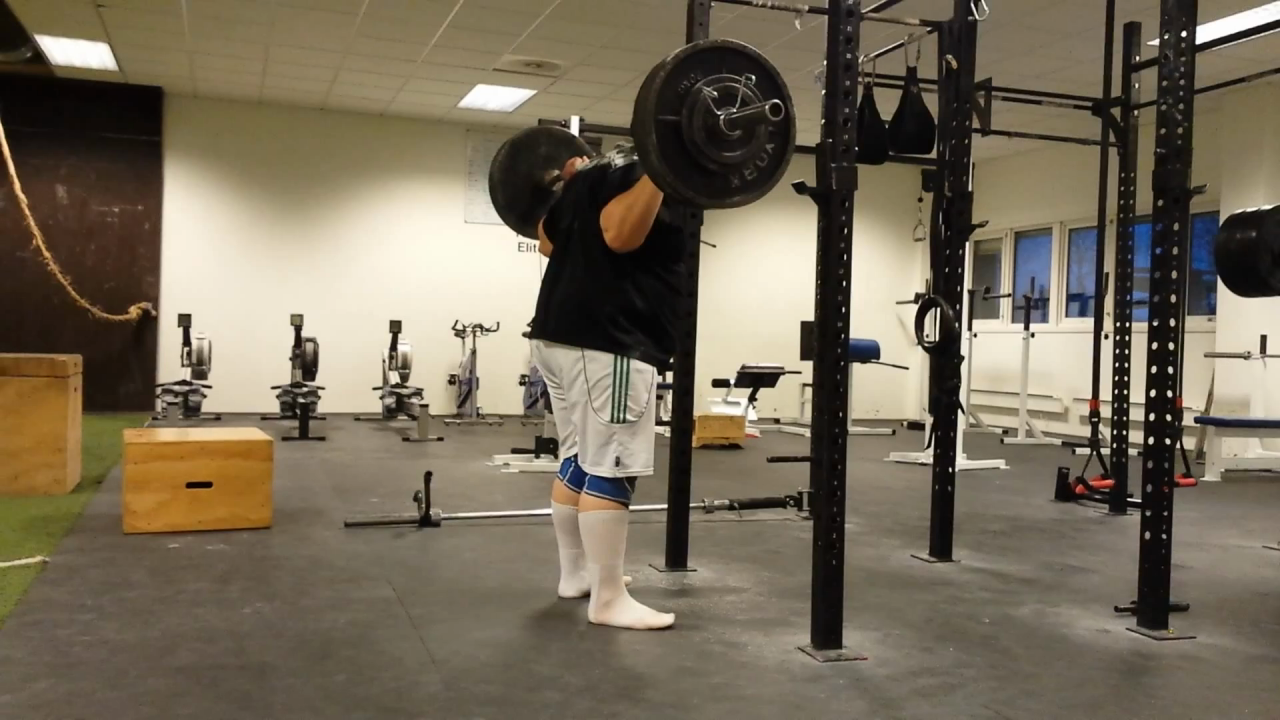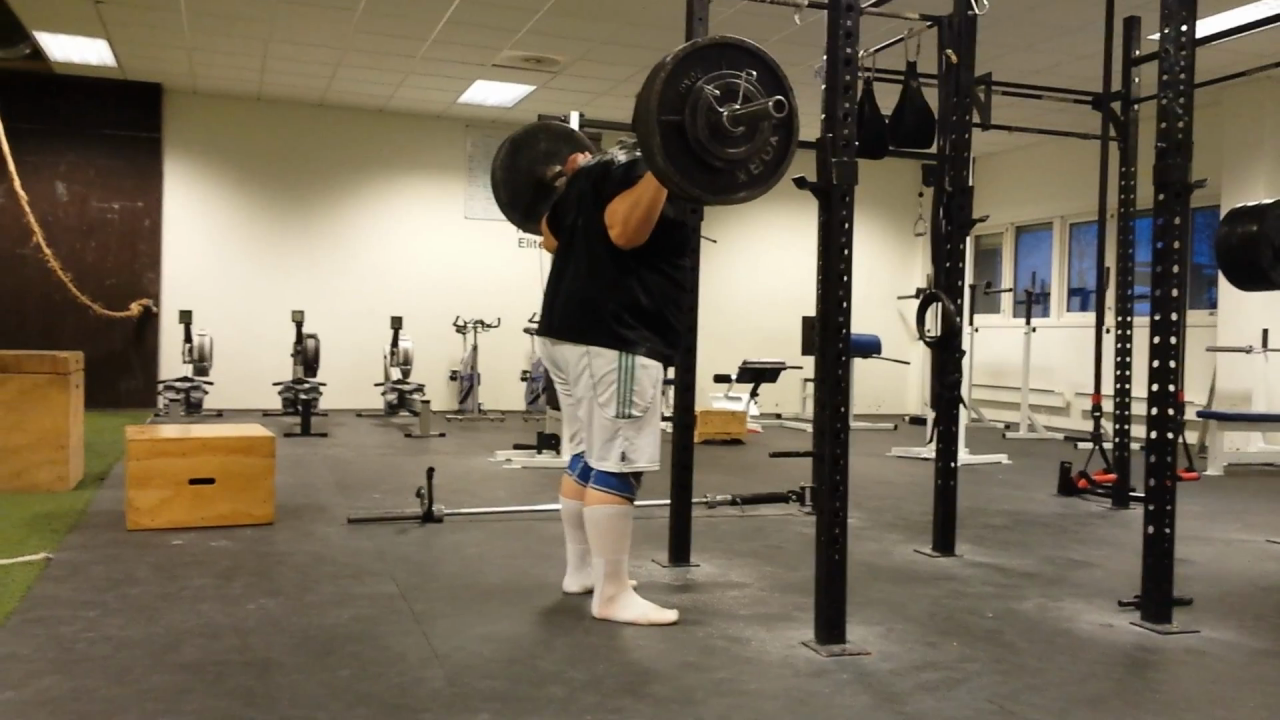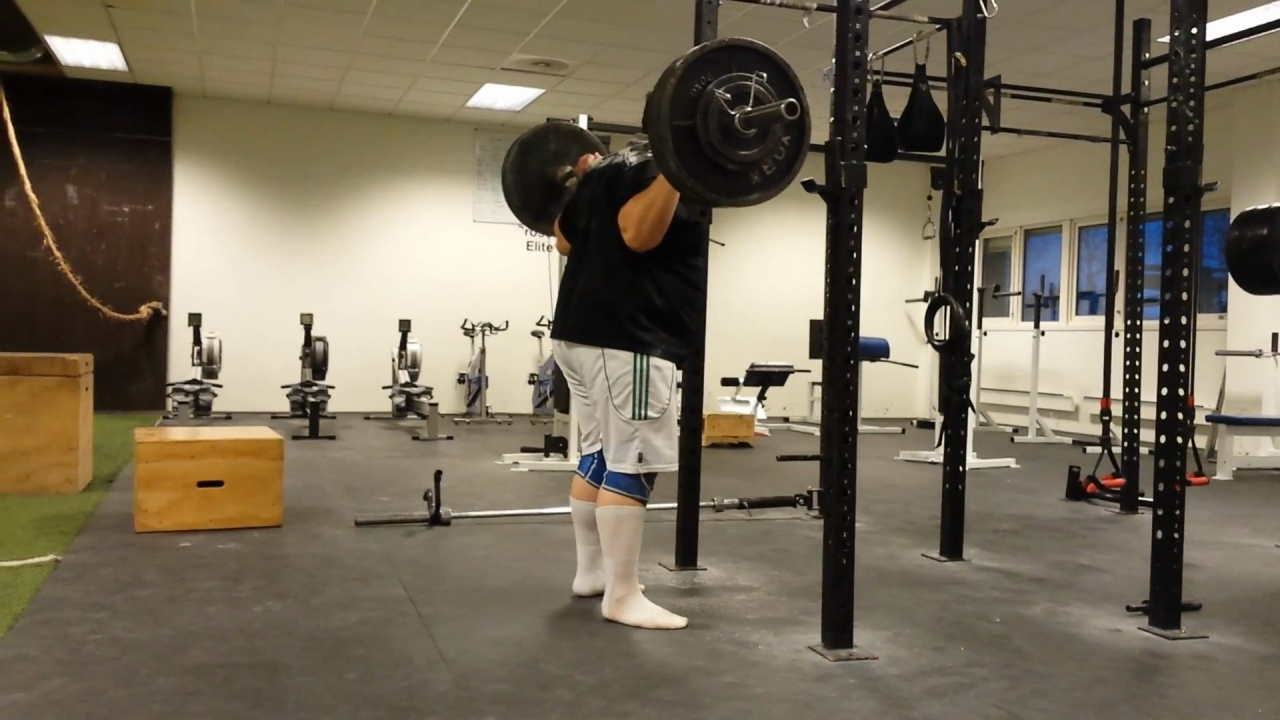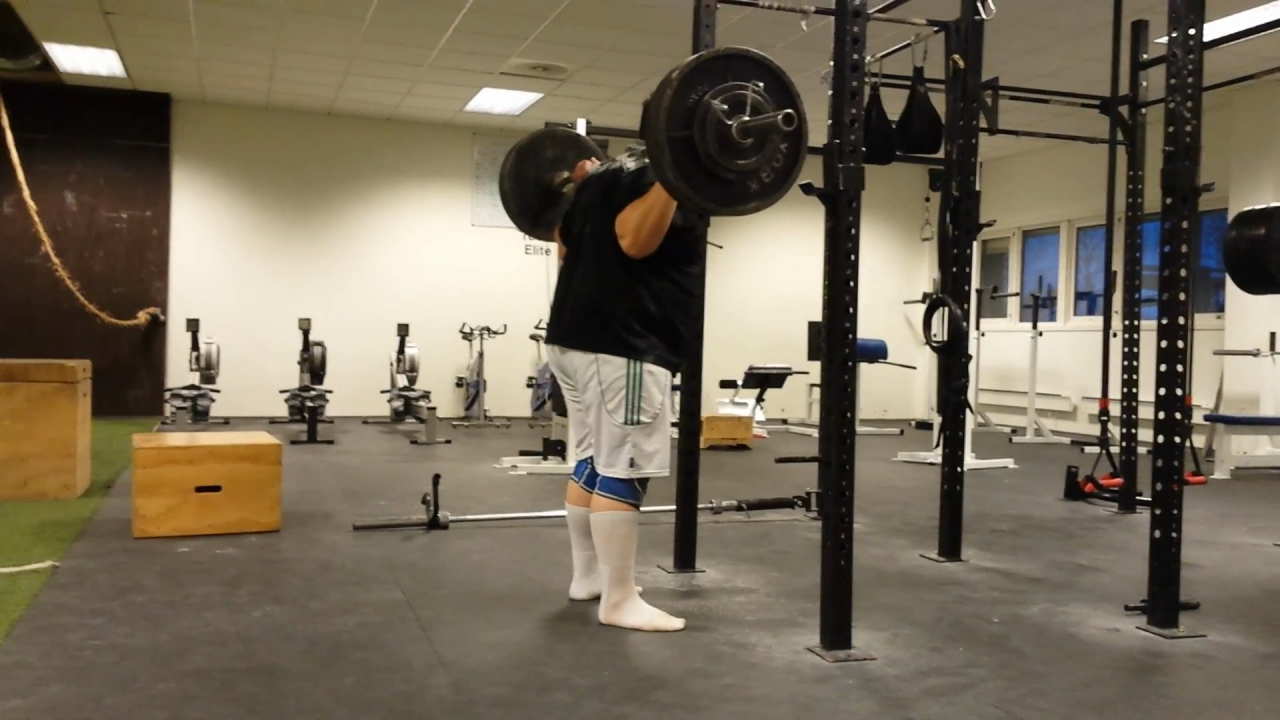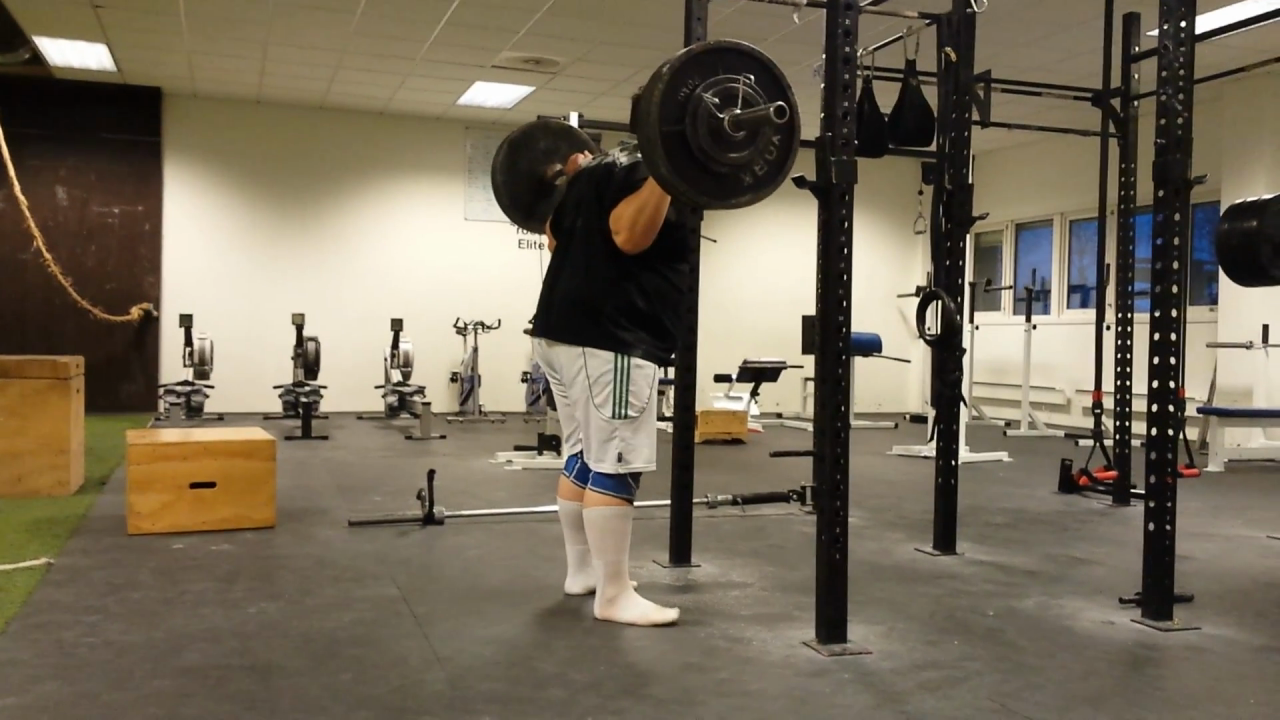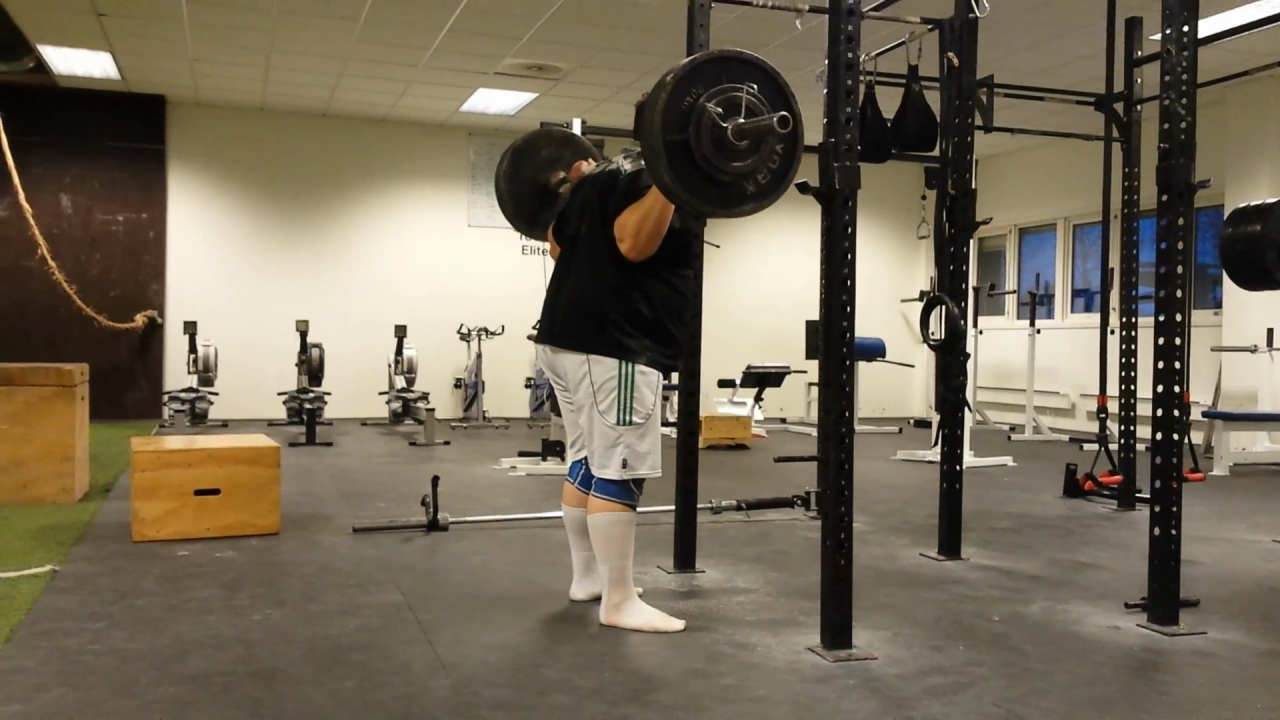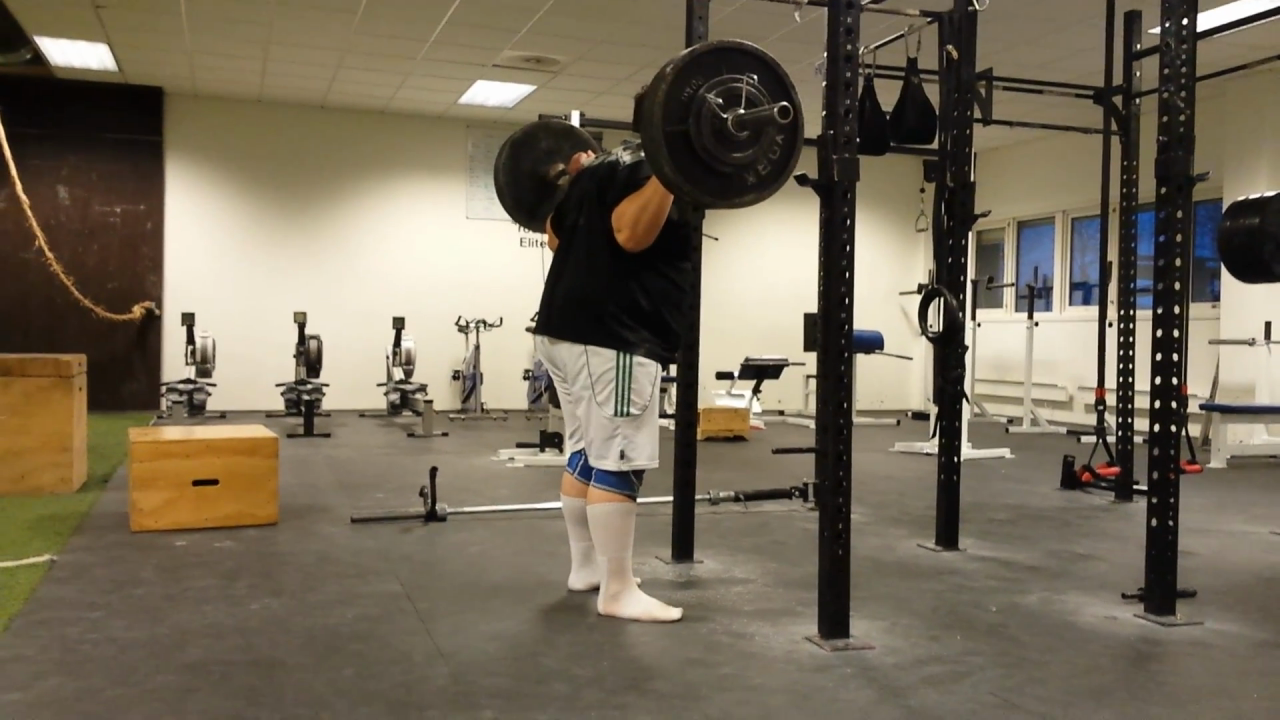
dt=0.2s
person 1, frame 1
left shoulder: (592, 174)
right shoulder: (637, 173)
left elbow: (548, 242)
right elbow: (620, 233)
left wrist: (569, 187)
left hip: (561, 335)
right hip: (606, 344)
left knee: (580, 461)
right knee: (610, 470)
left ankle: (577, 573)
right ankle: (609, 600)
person 1, frame 2
left shoulder: (595, 169)
right shoulder: (638, 170)
left elbow: (552, 238)
right elbow: (624, 231)
left wrist: (572, 181)
left hip: (569, 332)
right hip: (611, 339)
left knee: (587, 457)
right knee: (616, 465)
left ankle: (582, 570)
right ankle: (612, 595)
person 1, frame 3
left shoulder: (604, 172)
right shoulder: (651, 171)
left elbow: (565, 240)
right elbow: (638, 232)
left wrist: (580, 184)
left hip: (583, 334)
right hip: (626, 340)
left knee: (599, 457)
right knee: (630, 465)
left ankle: (591, 571)
right ankle: (622, 597)
person 1, frame 4
left shoulder: (603, 178)
right shoulder: (650, 178)
left elbow: (566, 246)
right elbow: (635, 239)
left wrist: (579, 190)
left hip: (578, 339)
right hip: (620, 346)
left knee: (593, 463)
right knee: (622, 470)
left ankle: (588, 575)
right ankle: (619, 600)
person 1, frame 5
left shoulder: (596, 172)
right shoulder: (641, 173)
left elbow: (556, 239)
right elbow: (629, 234)
left wrist: (572, 182)
left hip: (563, 332)
right hip: (608, 341)
left knee: (583, 458)
right knee: (614, 466)
left ankle: (582, 570)
right ankle: (614, 595)
person 1, frame 6
left shoulder: (600, 180)
right shoulder: (645, 182)
left elbow: (558, 246)
right elbow: (634, 242)
left wrist: (574, 191)
left hip: (568, 339)
right hip: (611, 347)
left knee: (588, 464)
right knee: (618, 472)
left ankle: (587, 577)
right ankle: (619, 601)
person 1, frame 7
left shoulder: (599, 173)
right shoulder: (644, 174)
left elbow: (556, 238)
right elbow: (631, 233)
left wrist: (574, 182)
left hip: (566, 331)
right hip: (610, 339)
left knee: (587, 456)
right knee: (616, 463)
left ankle: (586, 567)
right ankle: (618, 591)
